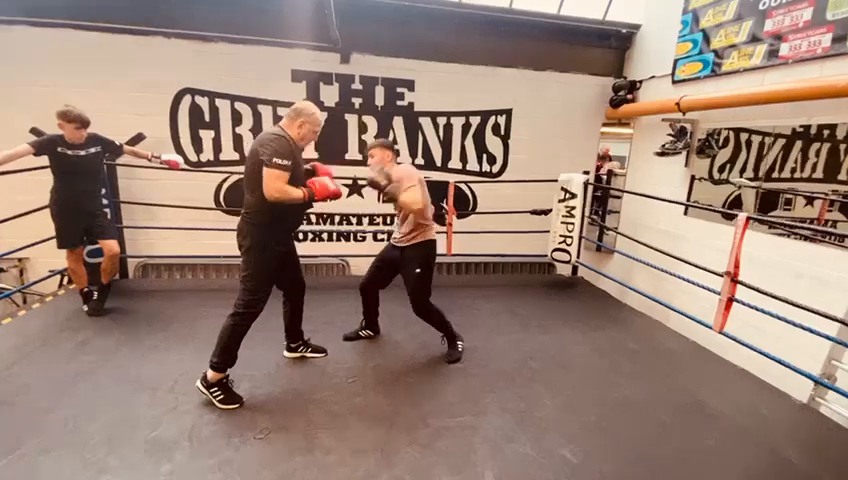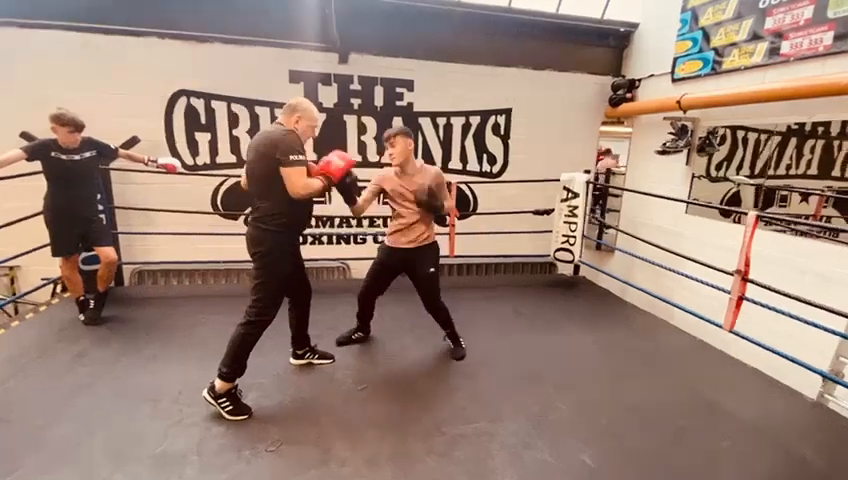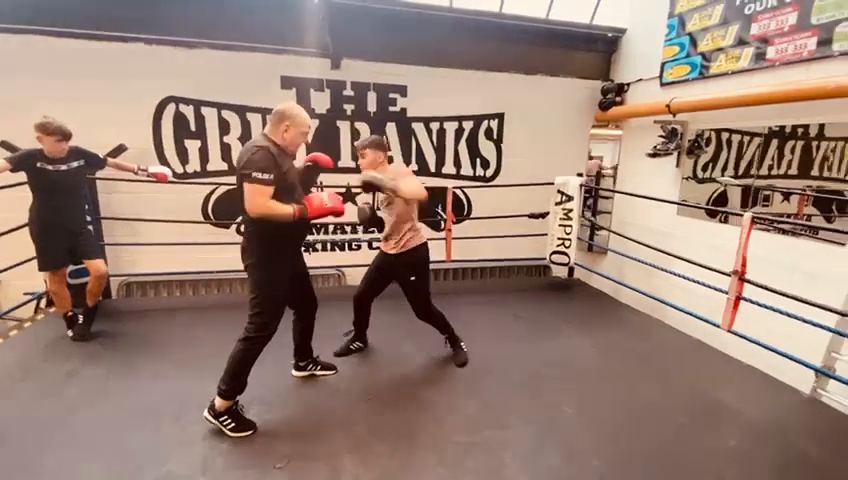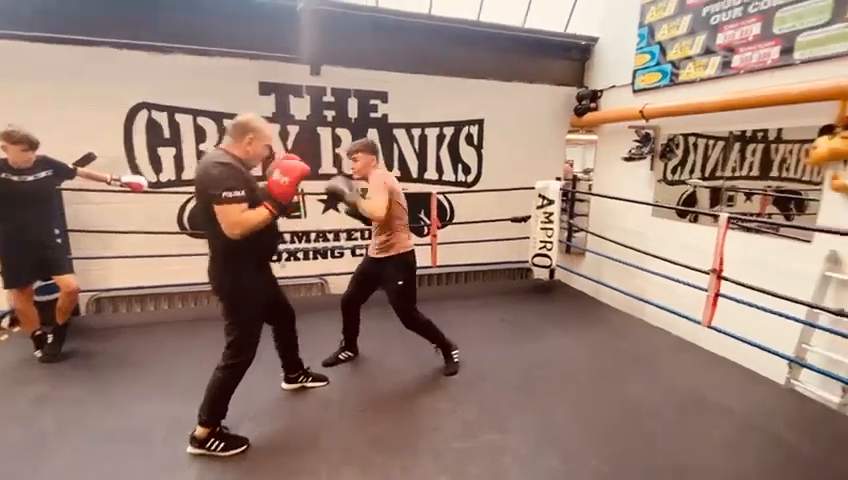
dt=0.2s
person 1, frame 1
left shoulder: (287, 145)
right shoulder: (275, 143)
right elbow: (273, 191)
left wrist: (314, 174)
right wrist: (311, 192)
left hip: (280, 234)
right hip: (261, 235)
left knee: (295, 287)
right knee: (249, 305)
left ankle: (295, 343)
right ankle: (213, 376)
person 1, frame 2
left shoulder: (265, 138)
right shoulder: (285, 139)
left elbow: (246, 182)
right elbow: (298, 189)
right wrist: (329, 177)
left hip: (278, 234)
right hip: (273, 238)
left knee: (301, 292)
right knee: (261, 311)
left ankle: (301, 350)
right ankle: (221, 386)
person 1, frame 3
left shoulder: (274, 152)
right shoulder: (263, 154)
right elbow: (257, 207)
left wrist: (307, 172)
right wrist: (306, 209)
left hip: (285, 249)
right hip: (268, 252)
left knee: (306, 303)
right knee: (261, 327)
left ankle: (303, 361)
right ankle: (222, 404)
person 1, frame 4
left shoulder: (230, 165)
right shoulder: (223, 170)
right elbow: (236, 226)
left wrist: (273, 188)
right wrist: (275, 201)
left hip: (251, 267)
right hip: (236, 272)
left knee: (284, 316)
right knee: (240, 351)
left ankle: (294, 373)
right ankle: (204, 432)
person 2, frame 1
left shoulder: (406, 172)
right shoulder: (391, 178)
left elbow: (417, 204)
left wrist: (387, 188)
left hip: (419, 244)
right hip: (399, 244)
left knee: (420, 304)
right knee: (367, 285)
left ankle: (453, 338)
right ankle: (370, 327)
person 2, frame 2
left shoulder: (433, 174)
right shoulder: (384, 177)
left elbow: (448, 207)
right elbow: (358, 210)
left wrist: (437, 206)
left hip: (424, 247)
right hip: (393, 248)
left knee: (432, 301)
right knee: (366, 293)
left ankle: (454, 337)
right ankle: (362, 330)
person 2, frame 3
left shoulder: (397, 172)
right shoulder: (380, 181)
left elbow: (420, 194)
left wrist: (385, 184)
right wrist: (371, 217)
left hip: (412, 251)
right hip: (389, 252)
left knee: (423, 309)
right knee: (361, 297)
left ankle: (454, 341)
right ankle: (359, 338)
person 2, frame 4
left shoulder: (380, 180)
right shoulder: (377, 182)
left elbow: (377, 213)
left wrist: (349, 196)
right wrist: (357, 210)
left hip: (397, 257)
right hip: (376, 256)
left knee: (408, 316)
right knee: (349, 301)
left ankle: (447, 349)
right ankle: (350, 347)
person 3, frame 1
left shoulder: (97, 141)
right shoulder: (52, 143)
left elbow: (130, 150)
right elbow: (19, 151)
left wrist: (158, 158)
left hip: (95, 208)
right hip: (66, 210)
left knee: (113, 251)
right knee: (74, 254)
left ankle: (101, 293)
right ankle: (87, 296)
person 3, frame 2
left shoulder: (92, 145)
right shoulder: (45, 148)
left elbow: (125, 154)
left wrist: (154, 162)
left hip: (90, 214)
right hip: (60, 217)
left knee: (110, 258)
right knee: (69, 262)
left ankle: (97, 301)
right ankle: (83, 305)
person 3, frame 3
left shoulder: (80, 155)
right shoulder: (30, 158)
left elbow: (114, 162)
left wrist: (145, 171)
left hip: (79, 226)
right hip: (46, 230)
left knee: (100, 271)
right knee: (56, 276)
left ankle: (87, 316)
right ankle: (72, 321)
person 3, frame 4
left shoulder: (48, 165)
left elbow: (84, 172)
left wrist: (117, 180)
left hip: (48, 240)
left knee: (70, 287)
right knee: (21, 293)
left ankle: (56, 335)
right ankle: (39, 340)
